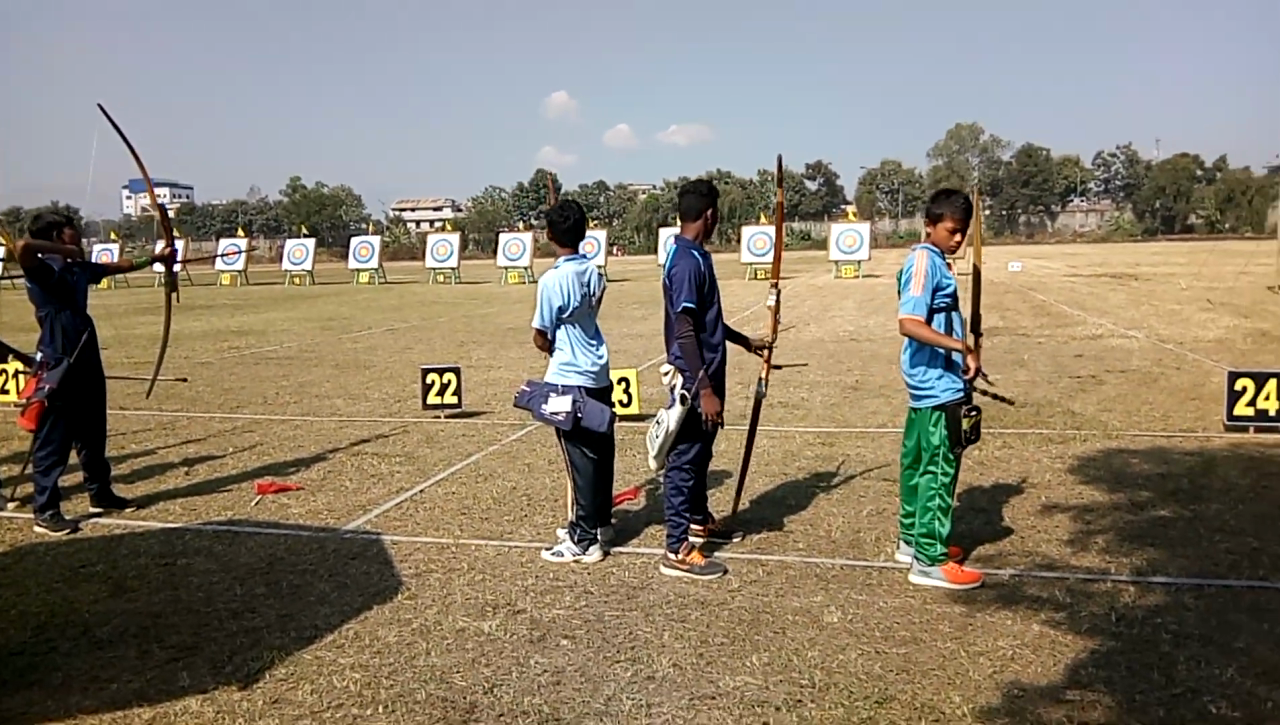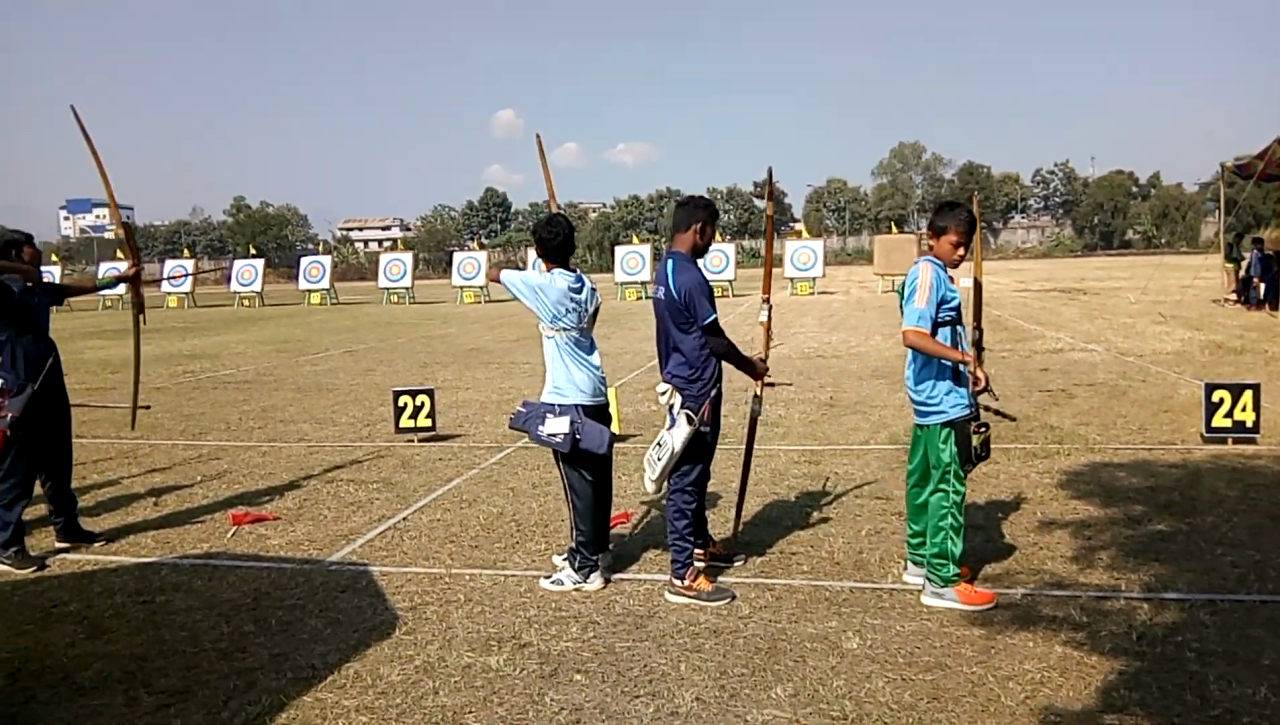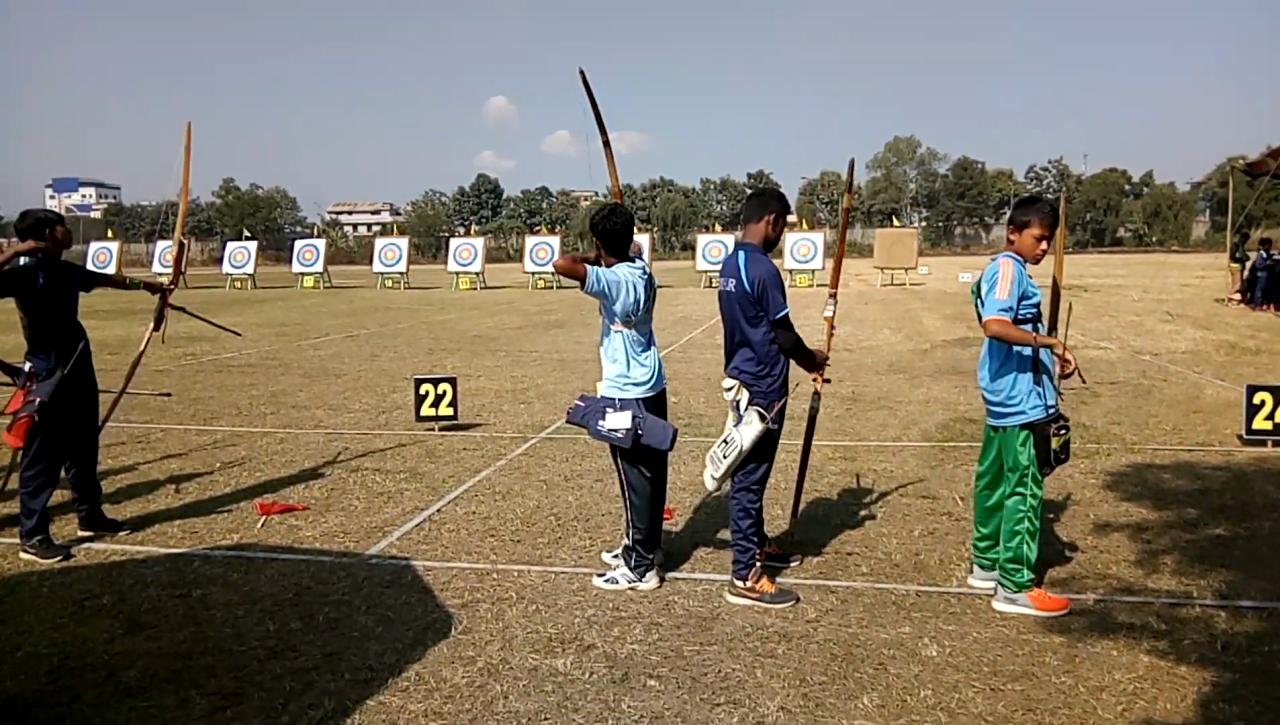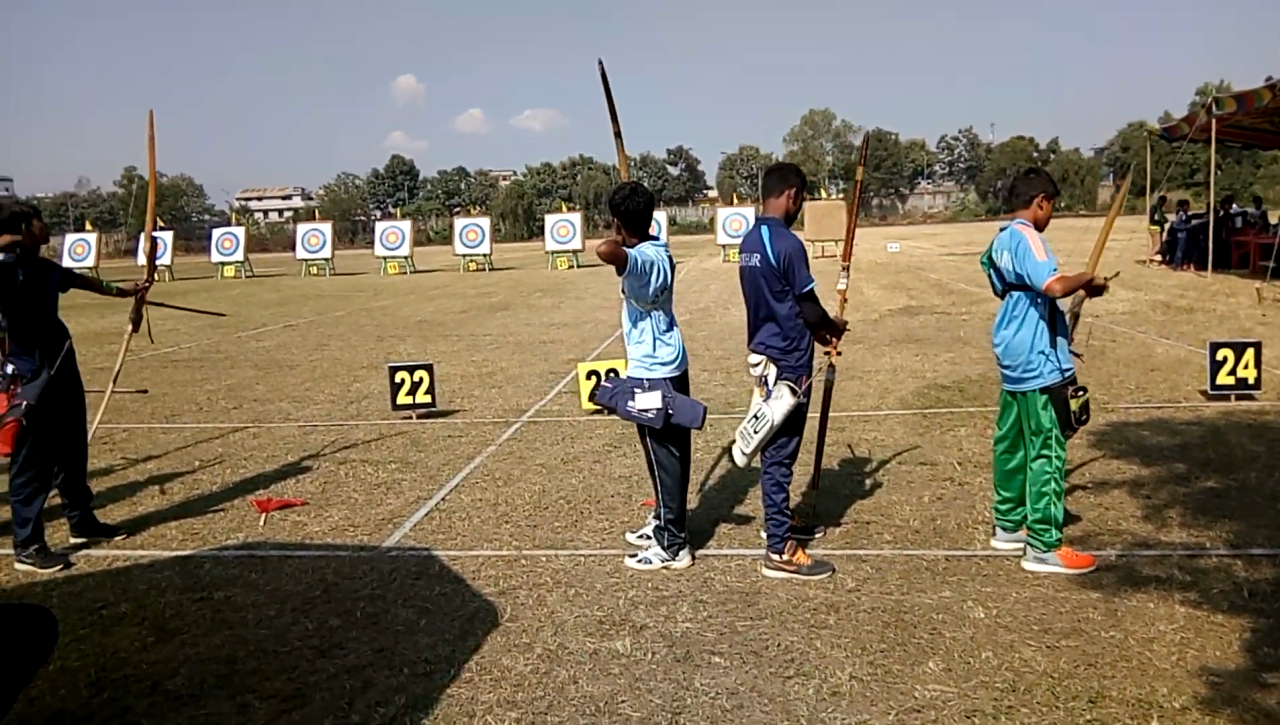
dt=0.7s
person 1, frame 1
left shoulder: (692, 256)
right shoulder: (687, 262)
right elbow: (686, 332)
left wrist: (745, 341)
right wrist: (705, 390)
left hip: (703, 373)
right hip: (694, 378)
left knee: (699, 453)
right knee: (684, 458)
left ankle: (699, 521)
right ankle: (677, 550)
person 1, frame 2
left shoulder: (667, 269)
right shoulder: (689, 277)
right elbow: (715, 341)
left wrist: (741, 360)
right wrist: (751, 366)
left hip: (687, 385)
right hip: (694, 391)
left knee: (696, 473)
right knee: (686, 479)
left ankle: (701, 545)
right ankle: (682, 576)
person 1, frame 3
left shoulder: (731, 264)
right shoulder: (763, 269)
right elbow: (783, 335)
left wrist: (800, 357)
right wrist: (812, 359)
left hip: (743, 377)
right hip: (762, 386)
left knee: (751, 472)
right knee: (749, 476)
left ankle: (757, 545)
right ankle: (745, 577)
person 1, frame 4
left shoulder: (749, 242)
right shoulder: (788, 244)
right elbow: (809, 309)
left wrist: (813, 331)
right wrist: (833, 326)
left hip: (765, 352)
right hip: (788, 361)
left knee: (775, 446)
right knee: (780, 450)
left ankle: (781, 521)
right ankle: (779, 551)
person 2, frame 1
left shoulder: (933, 261)
right shoulder: (924, 262)
right elbow: (909, 323)
left wrist: (960, 353)
right wrist: (962, 347)
left hip: (930, 382)
right hip: (936, 385)
left knee: (919, 463)
right knee: (938, 468)
left ankle: (912, 539)
right ankle: (929, 561)
person 2, frame 2
left shoulder: (935, 274)
right shoulder: (927, 273)
right elbow: (913, 335)
left wrist: (963, 362)
right wrist: (966, 359)
left hip: (934, 399)
right hip: (943, 400)
left knee: (926, 480)
right knee: (947, 487)
left ankle: (920, 559)
right ankle: (942, 581)
person 2, frame 3
left shoulder: (1008, 269)
right shoulder: (1008, 268)
right elbow: (994, 324)
left wrist: (1044, 346)
right wrist: (1050, 342)
left hip: (1005, 396)
right hip: (1019, 400)
left knee: (996, 480)
right knee: (1023, 489)
left ankle: (987, 563)
right ankle: (1015, 586)
person 2, frame 4
left shoulder: (1004, 238)
right shoulder: (1026, 236)
right elbow: (1054, 285)
right wrist: (1086, 279)
left hip: (1016, 358)
right hip: (1038, 362)
left knee: (1013, 442)
right knee: (1047, 450)
left ankle: (1010, 524)
right ankle: (1044, 546)
person 3, frame 1
left shoulder: (552, 280)
right shoulder: (594, 273)
left elbow: (540, 338)
left hip: (568, 380)
right hip: (598, 376)
left knee: (581, 460)
right knee: (600, 454)
left ankle: (584, 540)
right ankle: (597, 523)
person 3, frame 2
left shoulder: (541, 285)
right shoulder: (586, 286)
left elbow: (492, 274)
left wrist: (532, 270)
left hip: (566, 401)
right hip: (595, 395)
left knee: (579, 483)
right knee: (597, 477)
left ankle: (586, 568)
right ankle: (593, 549)
person 3, frame 3
left shoulder: (615, 279)
right shoulder: (641, 270)
left elbow: (562, 264)
right elbow: (629, 250)
left wrist: (591, 258)
left hip: (626, 395)
right hip: (651, 388)
left knee: (636, 479)
right knee: (651, 475)
left ankle: (641, 567)
right ankle: (644, 546)
person 3, frame 4
left shoulder: (642, 260)
right shoulder: (658, 250)
left elbow: (605, 250)
left wrist: (618, 242)
left hip: (652, 374)
right hip: (670, 367)
left knee: (664, 457)
right knee: (671, 454)
left ankle: (673, 545)
right ankle: (665, 524)
person 4, frame 1
left shoulder: (79, 268)
right shoulder: (43, 270)
left elbow: (117, 266)
right elbow: (22, 246)
left wrist: (155, 258)
right wrist: (66, 251)
left hip: (86, 362)
right hip: (58, 365)
left knee: (92, 434)
right knee: (54, 439)
left ankle: (100, 494)
right ankle: (45, 511)
person 4, frame 2
left shoulder: (37, 287)
left elbow: (78, 287)
left wrist: (119, 278)
left hip: (49, 387)
left knee: (57, 464)
left ankle: (67, 527)
person 4, frame 3
left shoulder: (66, 268)
left elbow: (103, 279)
left wrist: (142, 284)
left hip: (79, 373)
right hip: (47, 377)
left knee: (83, 450)
right knee: (44, 457)
left ankle: (91, 516)
right ankle: (33, 536)
person 4, frame 4
left shoulder: (44, 268)
left elbow: (79, 280)
left wrist: (121, 290)
left hip: (63, 372)
right hip: (31, 380)
left knee: (72, 453)
right knee: (33, 464)
left ankle: (82, 521)
